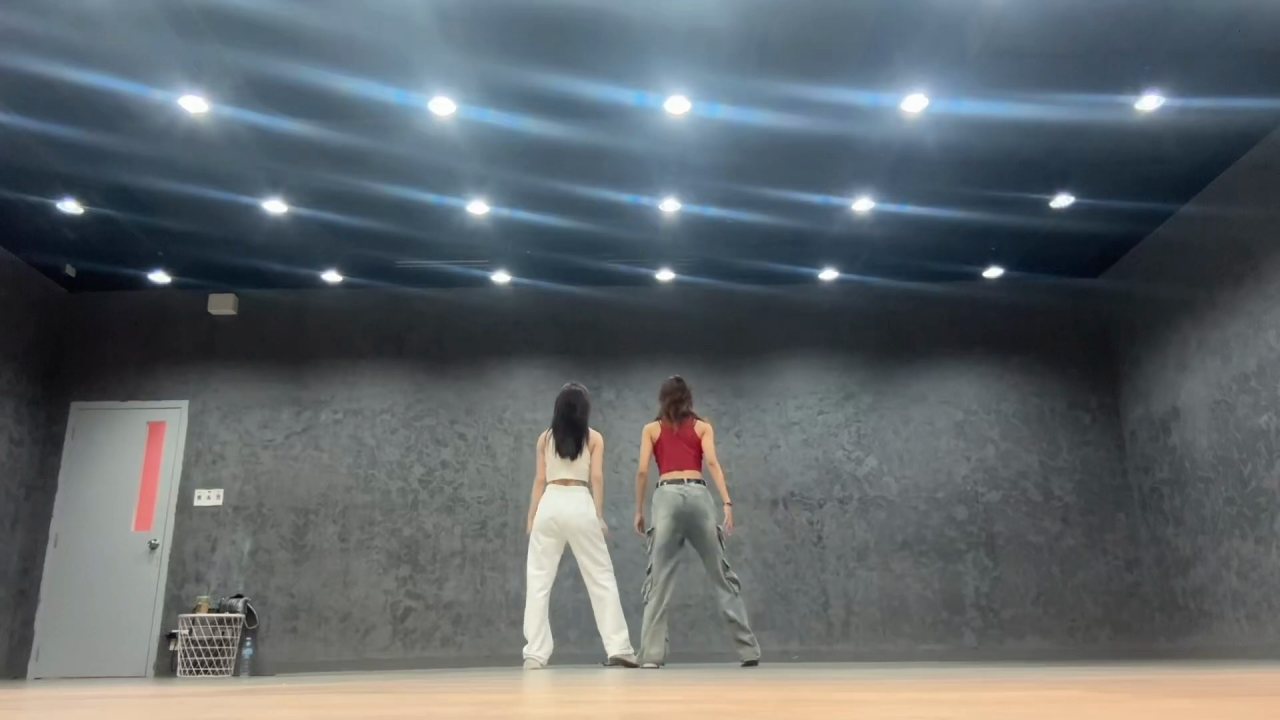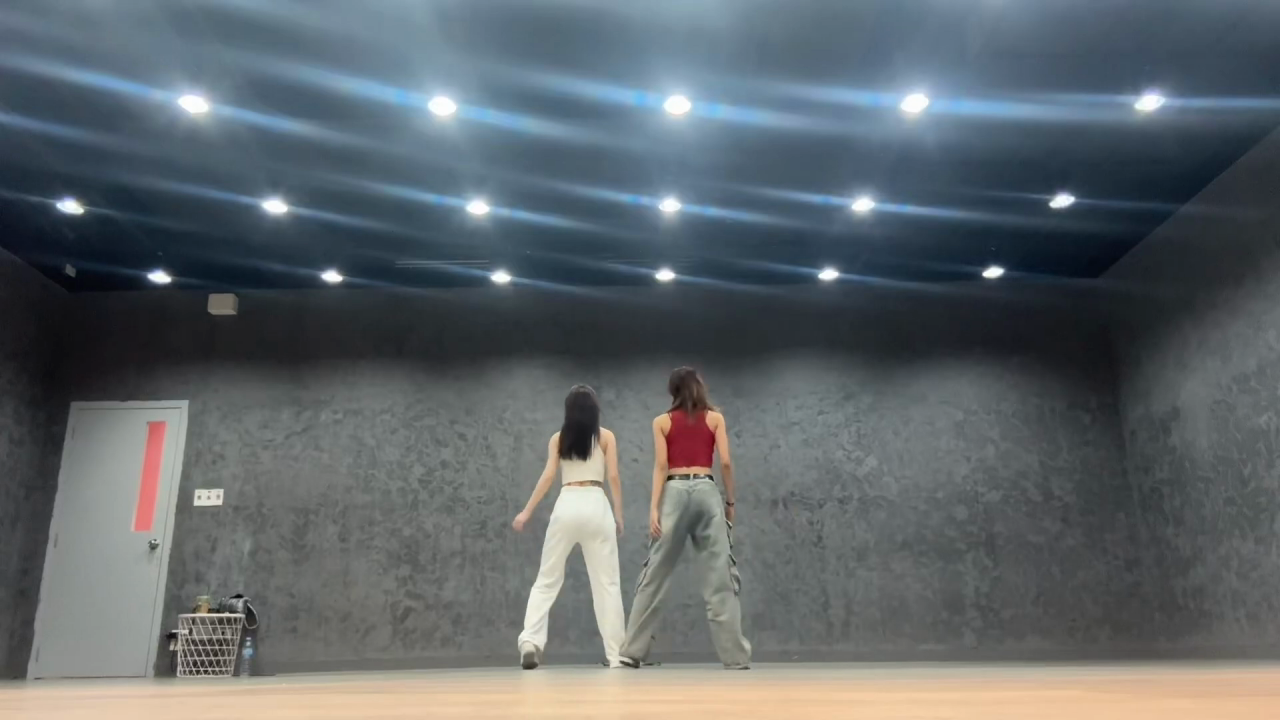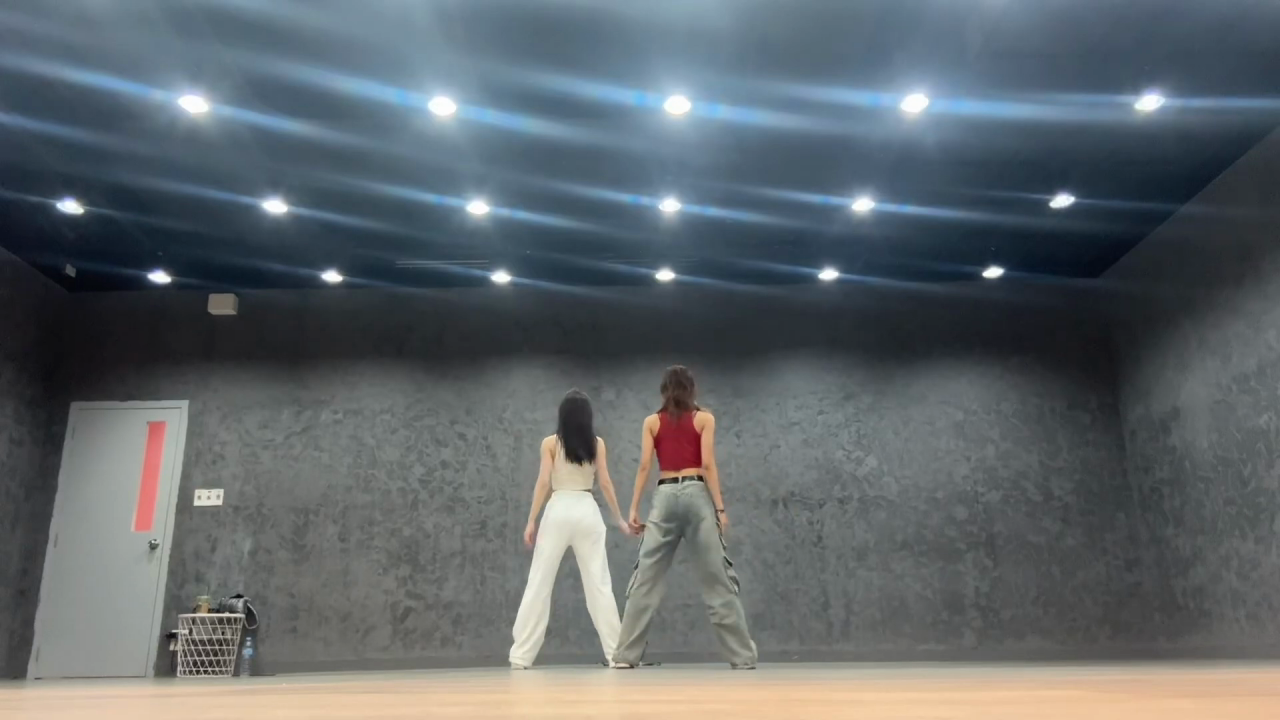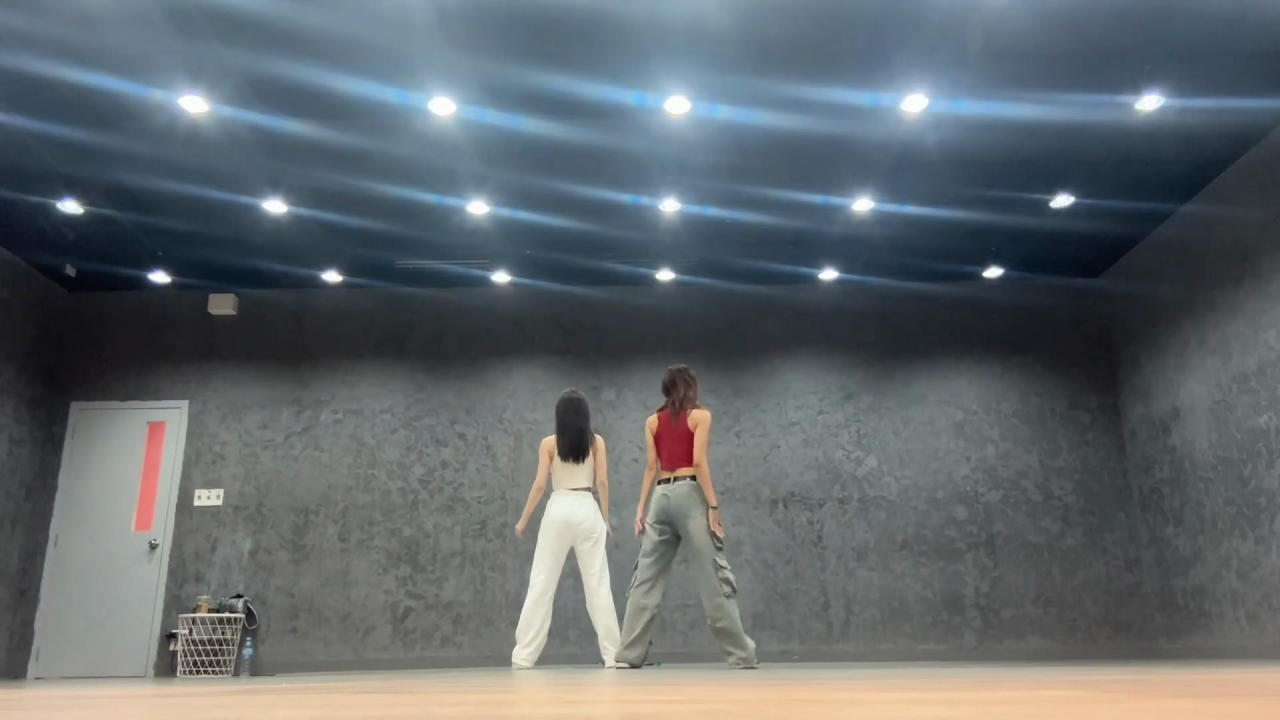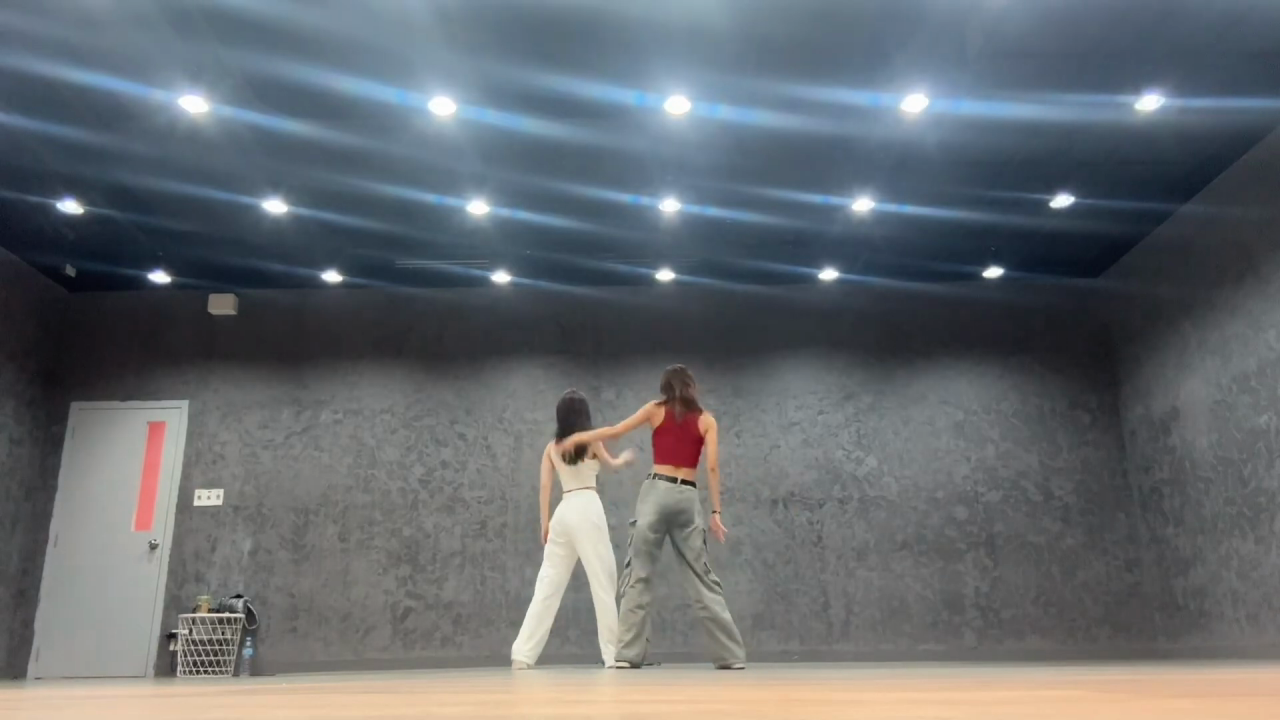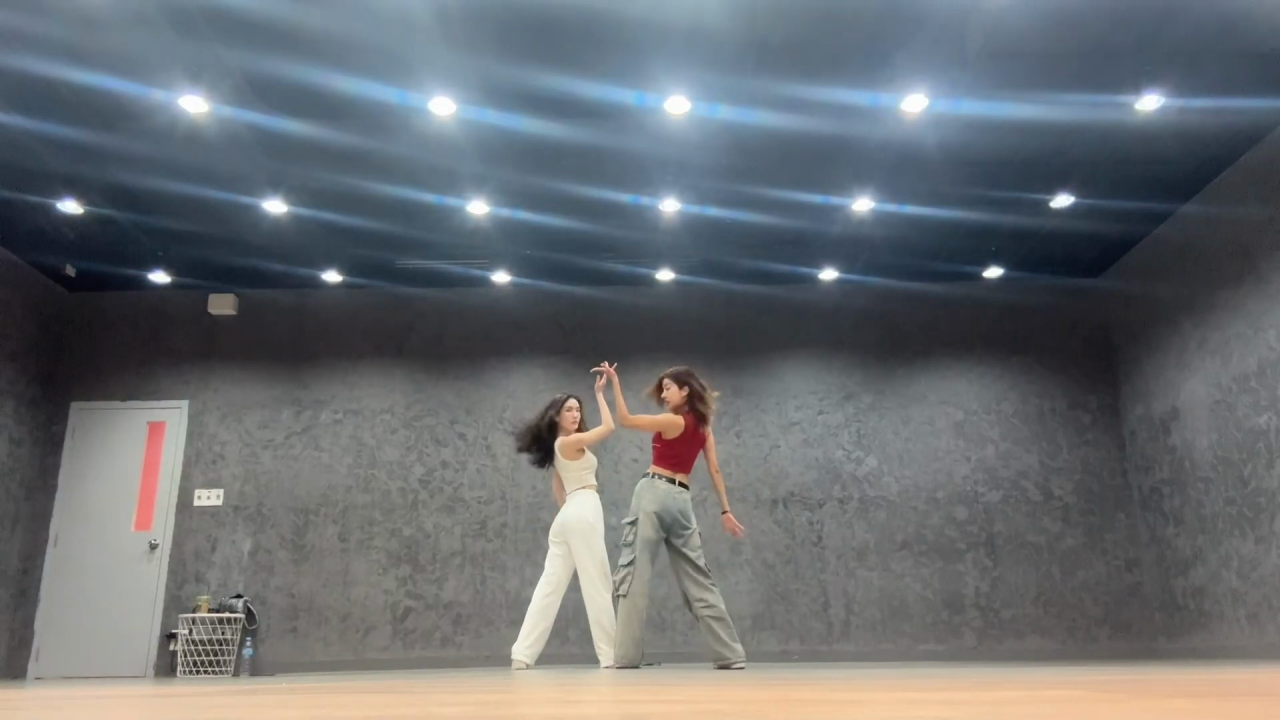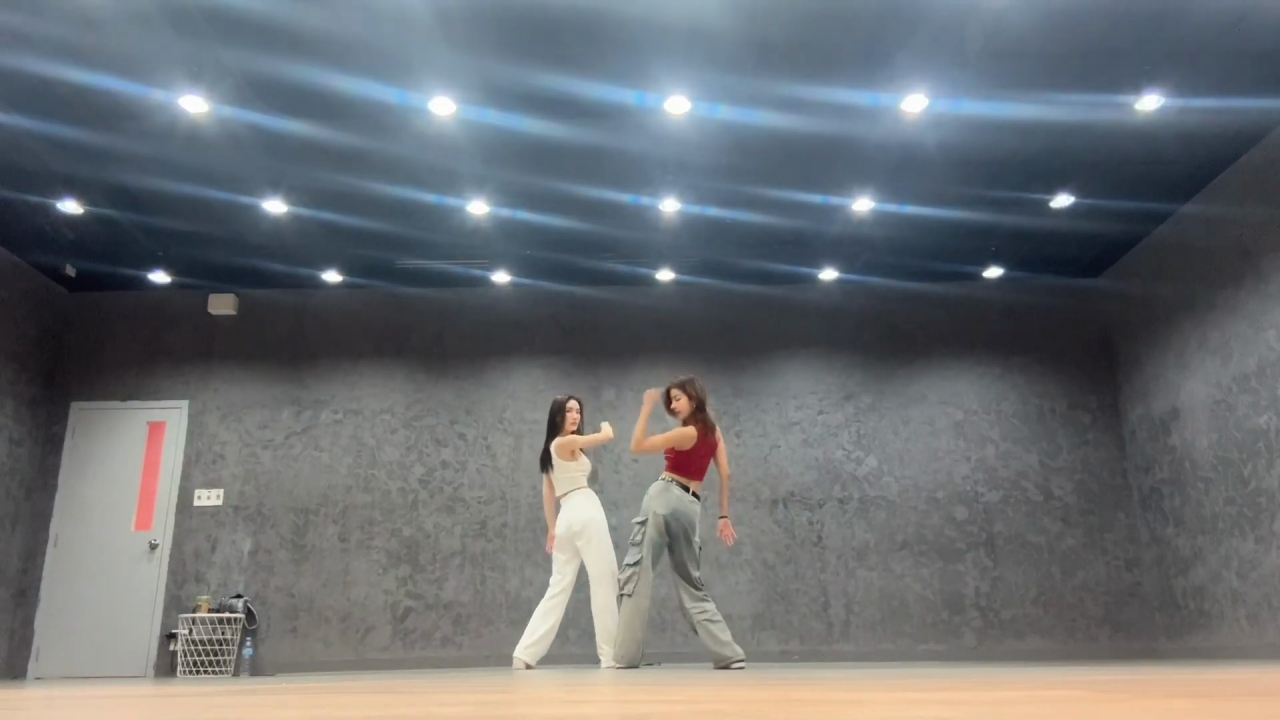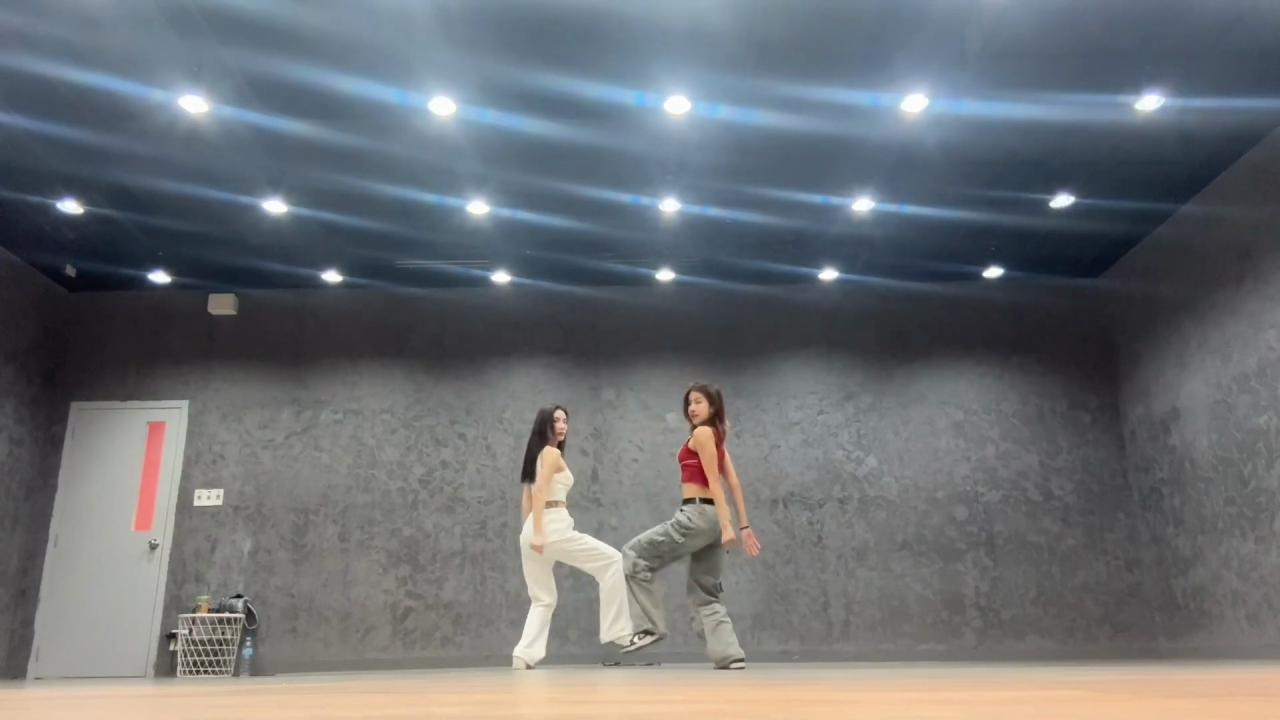
dt=0.4s
person 1, frame 1
left shoulder: (651, 429)
right shoulder: (702, 426)
left elbow: (643, 471)
right elbow: (712, 462)
left wrist: (639, 511)
right wrist: (727, 503)
left hip: (666, 497)
right hip: (697, 495)
left knee: (659, 578)
right knee: (721, 575)
left ankle: (652, 655)
right ankle: (748, 650)
person 1, frame 2
left shoulder: (662, 422)
right shoulder: (715, 418)
left elbow: (661, 467)
right elbow: (725, 462)
left wrist: (654, 509)
right wrist: (730, 501)
left hip: (675, 493)
right hip: (707, 492)
left knee: (655, 574)
right knee: (720, 576)
left ankle: (632, 650)
right ankle: (734, 656)
person 1, frame 3
left shoulder: (652, 422)
right shoulder: (704, 418)
left elbow: (645, 466)
right elbow: (708, 465)
left wrist: (634, 508)
right wrist: (721, 508)
left hip: (665, 497)
right hip: (697, 495)
left knee: (646, 577)
right knee: (718, 578)
left ankle: (625, 655)
right ankle: (741, 656)
person 1, frame 4
left shoulder: (653, 421)
right shoulder: (700, 416)
left elbow: (651, 468)
right elbow: (699, 463)
left wrist: (641, 509)
right wrist: (713, 506)
left hip: (661, 498)
right hip: (690, 495)
left knee: (647, 579)
right knee: (713, 577)
left ankle: (628, 655)
right ankle: (741, 655)
person 1, frame 5
left shoulder: (655, 410)
right shoulder: (706, 420)
left elbow: (616, 432)
right elbow: (712, 467)
left wrist: (580, 437)
right wrist: (716, 511)
left hip: (656, 492)
right hip: (686, 498)
left knee: (639, 575)
right knee: (702, 577)
left ankle: (627, 654)
right ankle: (731, 654)
person 1, frame 6
left shoulder: (673, 421)
right shoulder: (702, 424)
left elbow: (625, 420)
right elbow: (715, 469)
left wrist: (614, 381)
right wrist: (725, 511)
left hip: (653, 493)
right hip: (680, 500)
left knee: (634, 573)
right knee: (698, 578)
left ankle: (626, 655)
right ankle: (730, 654)
person 1, frame 7
left shoulder: (686, 433)
right shoulder: (712, 431)
left elbow: (636, 447)
right elbow: (725, 474)
left wrist: (647, 407)
right wrist: (724, 516)
left hip: (664, 498)
right hip: (689, 507)
left knee: (637, 575)
right knee: (692, 585)
left ankle: (626, 656)
right ankle: (729, 654)
person 1, frame 8
left shoulder: (702, 433)
right shoulder: (717, 436)
left elbow: (714, 481)
right elbow: (735, 483)
left wrist: (726, 525)
right wrist: (745, 526)
left hip: (698, 514)
right hip: (711, 517)
left knee: (634, 554)
right knee: (706, 594)
left ankle: (649, 626)
right ankle: (729, 654)
person 2, frame 1
left shoulder: (545, 438)
right shoulder: (594, 438)
left elbow: (540, 480)
right elbow: (596, 478)
left wrist: (531, 517)
right wrist: (599, 516)
left hip: (550, 504)
right hip: (579, 504)
left knee: (539, 582)
right knee: (601, 578)
left ankle: (535, 654)
right ankle: (618, 647)
person 2, frame 2
left shoulder: (559, 438)
right shoulder: (606, 436)
left elbow: (548, 476)
right elbow: (613, 477)
left wrist: (527, 512)
right wrist: (618, 515)
left hip: (567, 505)
right hip: (596, 505)
left knee: (547, 580)
right knee: (607, 583)
left ankle: (531, 642)
right ankle: (617, 654)
person 2, frame 3
left shoulder: (550, 443)
right shoulder: (597, 443)
left elbow: (544, 482)
right elbow: (606, 483)
left wrist: (531, 521)
right wrist: (619, 519)
left hip: (558, 510)
right hip: (587, 511)
left knee: (539, 585)
right knee: (599, 585)
left ankle: (521, 656)
right ankle: (617, 653)
person 2, frame 4
left shoulder: (549, 443)
right shoulder: (596, 442)
left elbow: (540, 484)
right elbow: (602, 482)
left wrist: (523, 519)
right wrist: (606, 519)
left hip: (558, 510)
right hip: (587, 511)
left knee: (542, 585)
right knee: (598, 585)
left ankle: (524, 656)
right ankle: (613, 655)
person 2, frame 5
left shoulder: (552, 447)
right shoulder: (592, 442)
left elbow: (545, 485)
right elbow: (611, 464)
left wrist: (544, 523)
right wrist: (624, 457)
left hip: (564, 513)
right hip: (587, 510)
left knee: (548, 585)
right knee: (603, 585)
left ankle: (523, 653)
right ankle: (613, 654)
person 2, frame 6
left shoulder: (555, 447)
right shoulder: (570, 442)
right elbow: (609, 427)
right wrist: (599, 394)
left hip: (567, 516)
right hip: (584, 512)
left knee: (550, 586)
right knee: (597, 584)
left ankle: (523, 653)
right ankle: (609, 654)
person 2, frame 7
left shoulder: (552, 450)
right shoulder: (564, 442)
left elbow: (547, 493)
right elbow: (607, 436)
left wrist: (551, 531)
right wrist: (604, 424)
left hip: (566, 518)
right hip: (585, 512)
left knee: (558, 589)
right knee: (603, 584)
left ankle: (524, 654)
right ankle: (611, 656)
person 2, frame 8
left shoulder: (535, 456)
right shoulder: (552, 453)
right elbow: (541, 491)
right wrist: (539, 533)
left hip: (530, 532)
right hip: (553, 526)
left knee: (542, 600)
right knee: (613, 561)
left ankle: (524, 655)
right ankle: (618, 630)
